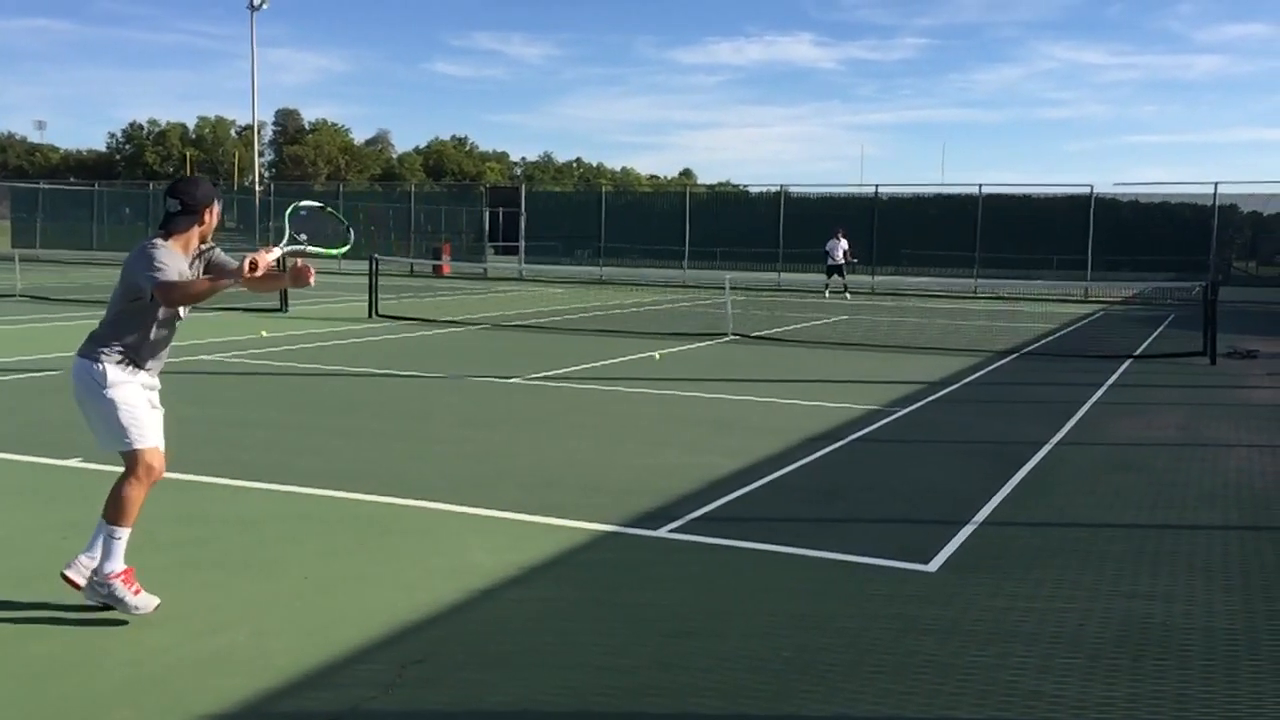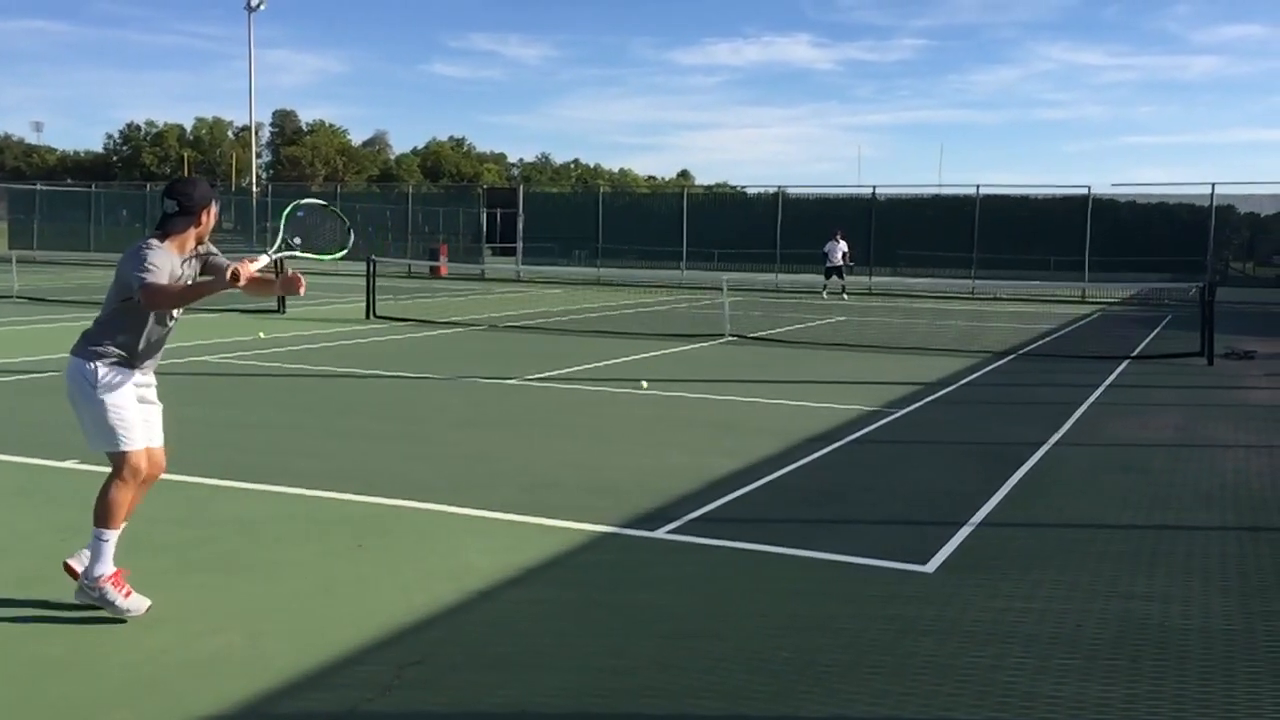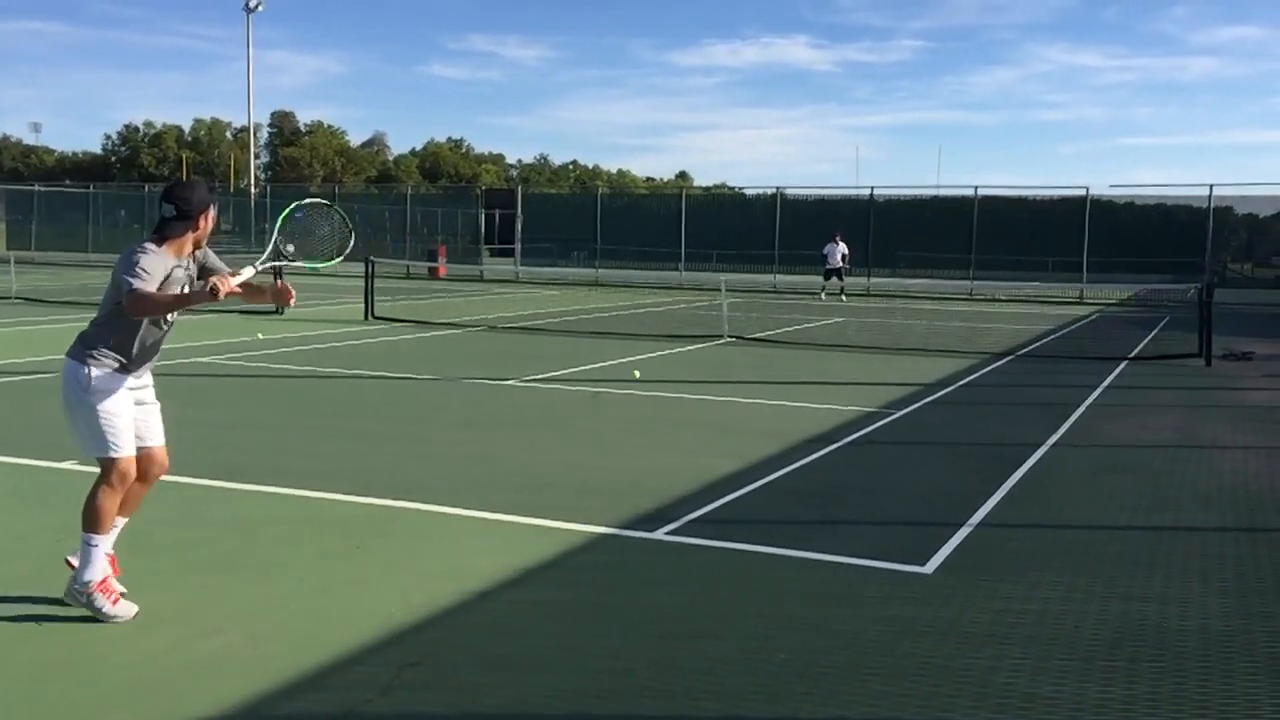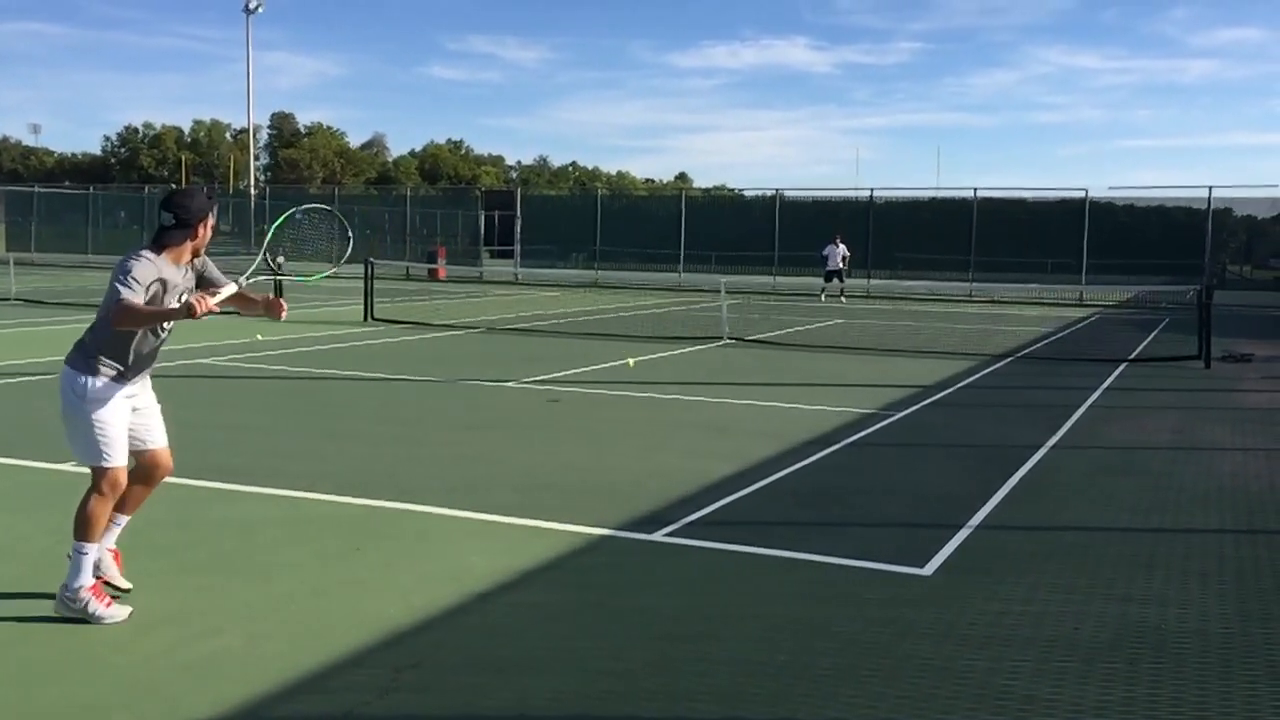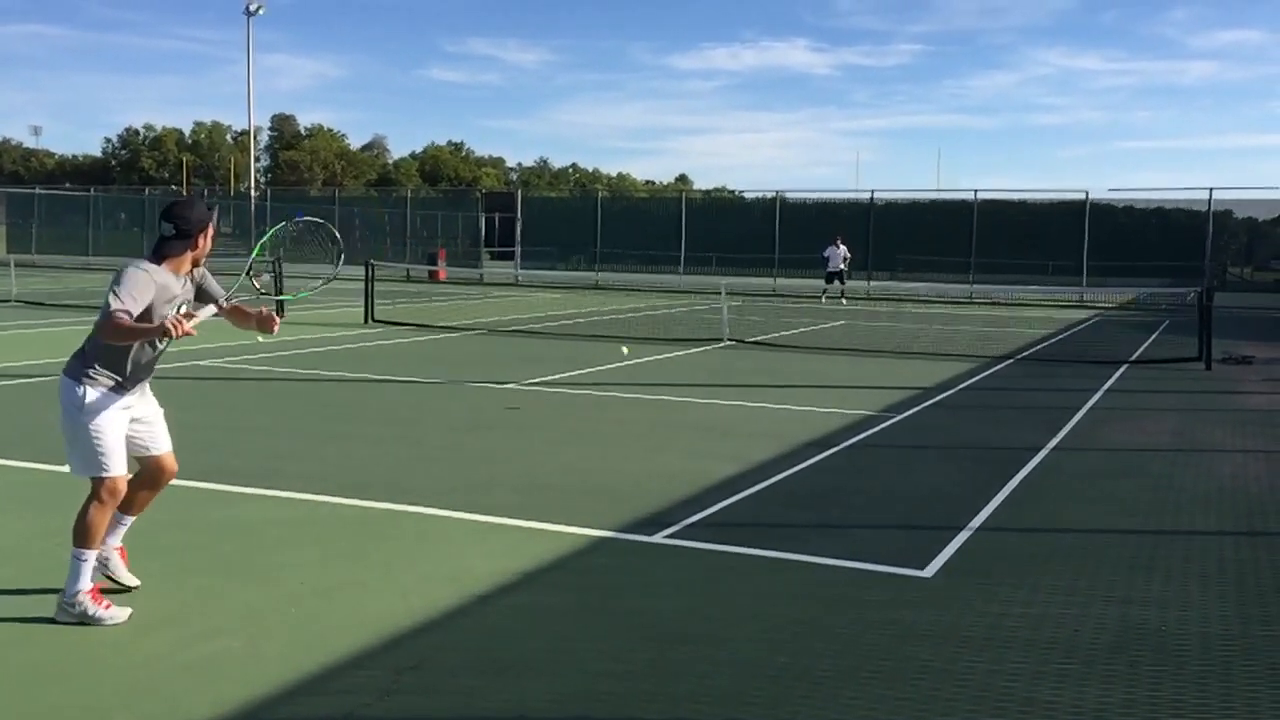
dt=0.3s
person 1, frame 1
left shoulder: (201, 252)
right shoulder: (154, 255)
left elbow: (250, 280)
right elbow: (173, 294)
left wrist: (287, 278)
right wrist: (233, 277)
left hip: (138, 374)
right hip: (107, 369)
left knee: (147, 469)
right knee: (144, 466)
left ankle: (90, 562)
right ankle: (108, 574)
person 1, frame 2
left shoulder: (199, 252)
right shoulder: (149, 256)
left elbow: (245, 280)
right elbow: (154, 298)
left wrist: (279, 285)
right wrist: (217, 284)
left hip: (136, 372)
right hip: (99, 369)
left knee: (152, 466)
right knee: (131, 467)
left ankle: (90, 559)
right ankle: (98, 576)
person 1, frame 3
left shoulder: (196, 256)
right shoulder: (144, 259)
left elbow: (239, 287)
right elbow: (138, 305)
left wrist: (271, 293)
right wrist: (198, 296)
left hip: (134, 375)
right hip: (95, 372)
left knee: (153, 464)
right knee: (120, 471)
left ankle: (95, 555)
right ankle: (86, 581)
person 1, frame 4
left shoulder: (195, 263)
right shoulder: (142, 266)
left elbow: (235, 296)
right elbow: (120, 315)
left wrist: (263, 305)
right wrist: (176, 311)
left hip: (132, 381)
right hip: (93, 380)
left knee: (156, 465)
right knee: (110, 479)
left ankle: (101, 548)
right ankle: (76, 591)
person 1, frame 5
left shoulder: (194, 275)
right shoulder: (140, 276)
left elbow: (230, 310)
right elbow: (108, 328)
left wrist: (257, 319)
right wrist: (156, 329)
left hip: (133, 389)
right hip: (93, 389)
left knee: (162, 469)
right knee: (109, 488)
left ankle: (108, 547)
right ankle: (76, 596)
